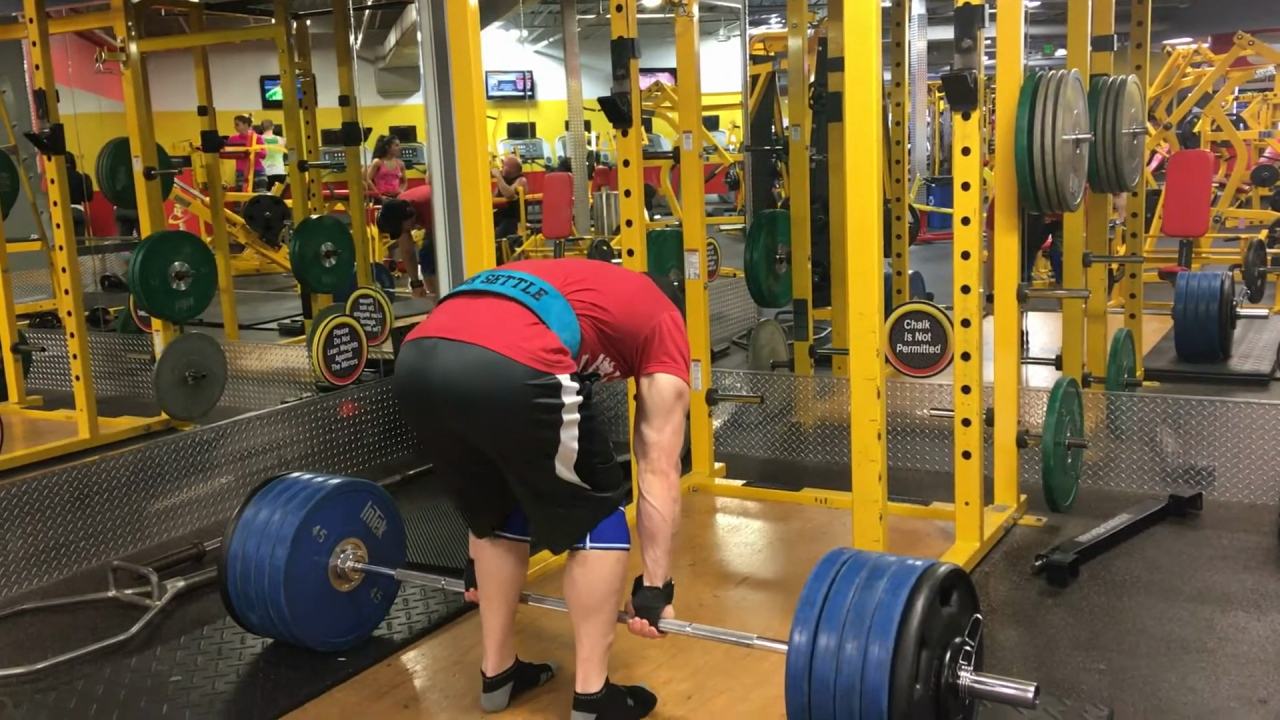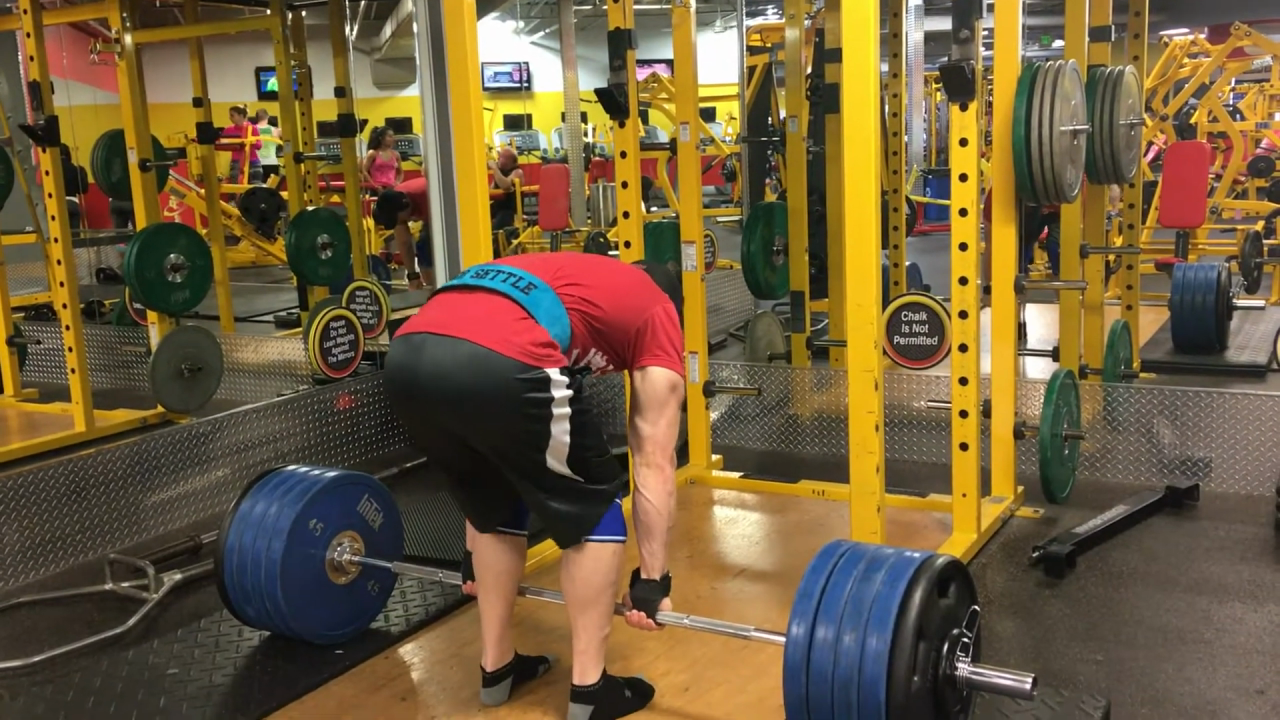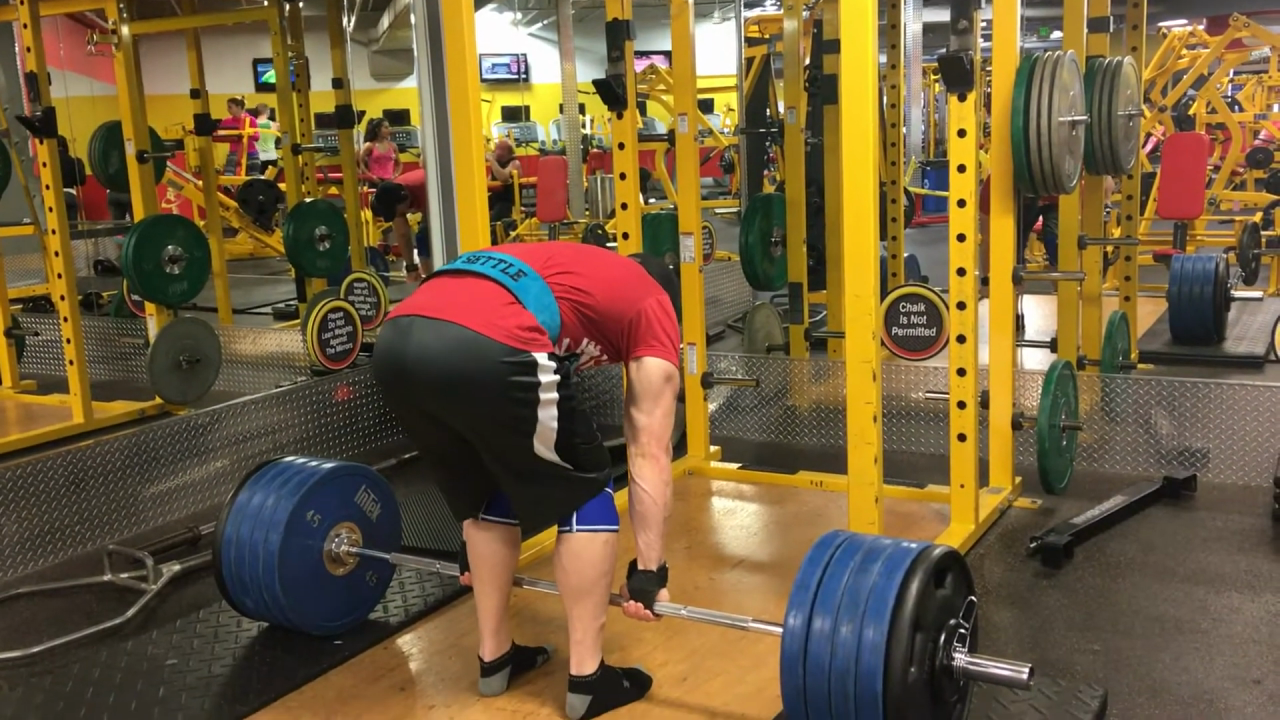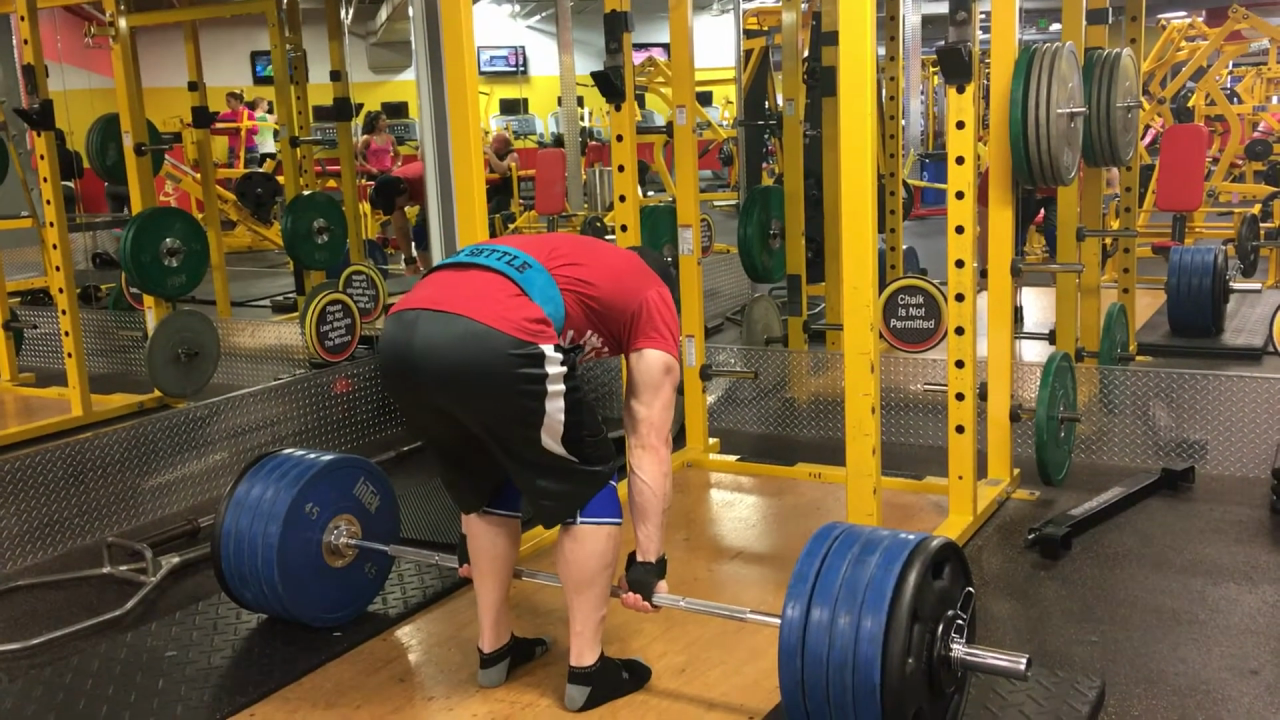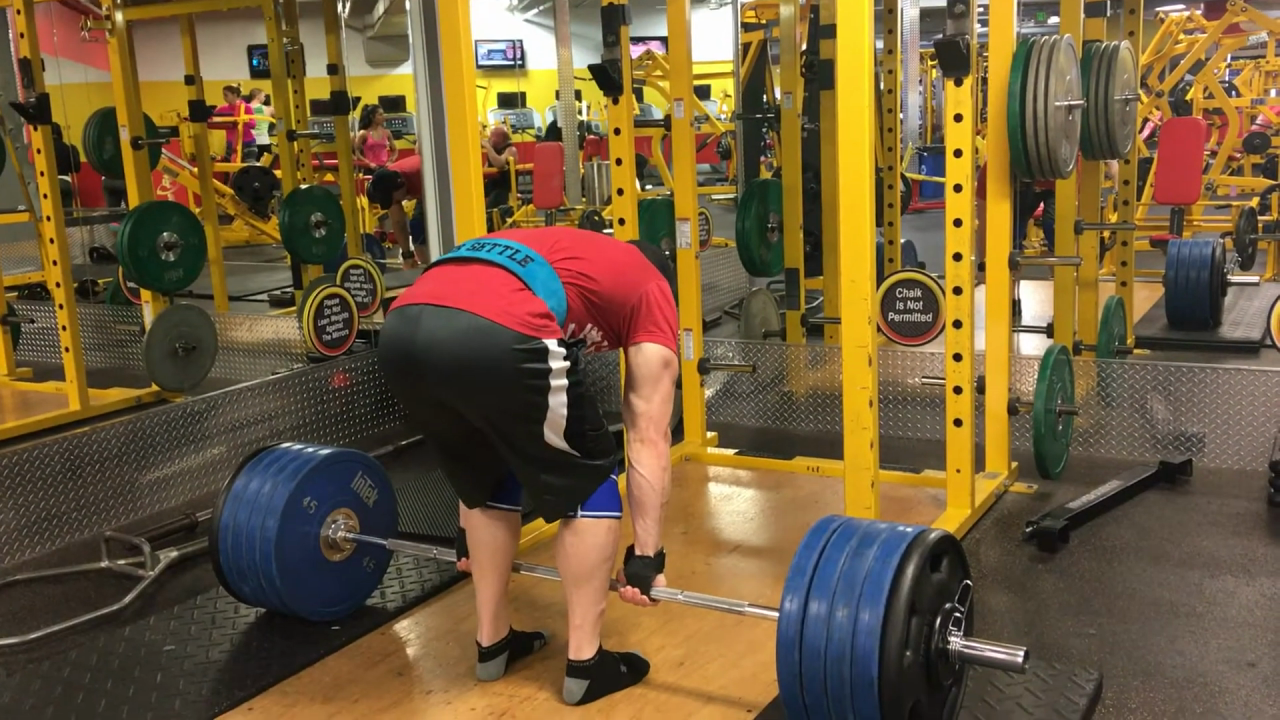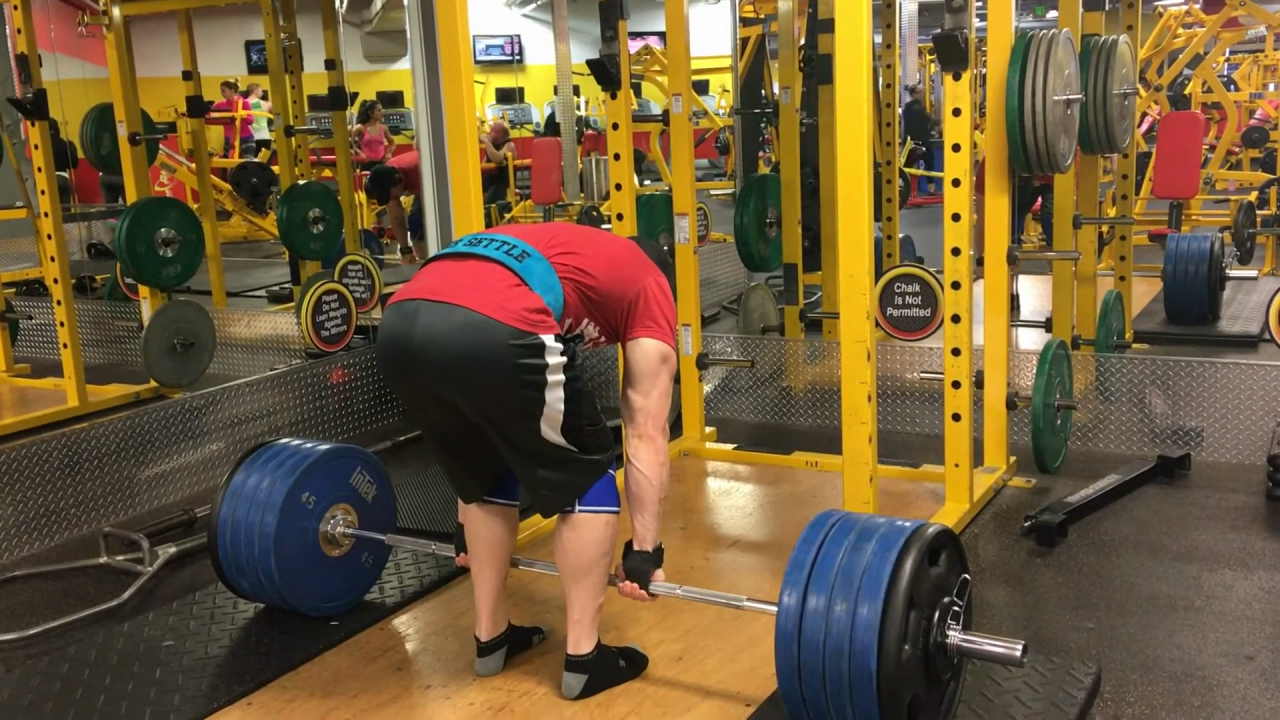
dt=0.3s
person 1, frame 1
right shoulder: (663, 321)
left elbow: (506, 453)
right elbow: (659, 469)
left wrist: (478, 565)
right wrist: (655, 588)
left hip: (417, 358)
right hip: (510, 369)
left knee: (500, 505)
right knee: (596, 513)
left ankle: (497, 673)
person 1, frame 2
right shoulder: (657, 314)
left elbow: (492, 455)
right elbow: (654, 461)
left wrist: (475, 556)
right wrist: (652, 580)
left hip: (408, 356)
right hip: (499, 365)
left knee: (498, 500)
right knee: (594, 505)
left ankle: (496, 667)
person 1, frame 3
right shoulder: (652, 305)
left elbow: (505, 445)
right elbow: (649, 452)
left wrist: (472, 551)
right wrist: (649, 570)
left hip: (396, 341)
right hip: (488, 350)
left knee: (488, 492)
right knee: (583, 495)
left ankle: (495, 657)
right ankle: (588, 678)
person 1, frame 4
right shoulder: (651, 297)
left elbow: (496, 433)
right elbow: (649, 443)
left wrist: (470, 540)
right wrist: (649, 562)
left hip: (401, 334)
right hip: (495, 342)
left knee: (489, 483)
right knee: (587, 487)
left ankle: (493, 649)
right ankle: (587, 671)
person 1, frame 5
right shoulder: (651, 289)
left elbow: (498, 424)
right elbow: (648, 437)
left wrist: (468, 534)
right wrist: (647, 557)
left hip: (403, 329)
right hip: (497, 337)
left knee: (489, 476)
right knee: (589, 481)
left ankle: (492, 643)
right ankle: (585, 665)
person 1, frame 6
right shoulder: (649, 286)
left elbow: (491, 421)
right elbow: (647, 432)
left wrist: (468, 528)
right wrist: (646, 552)
left hip: (401, 325)
right hip: (493, 333)
left knee: (488, 472)
right knee: (587, 476)
left ankle: (490, 638)
right ankle: (584, 659)
